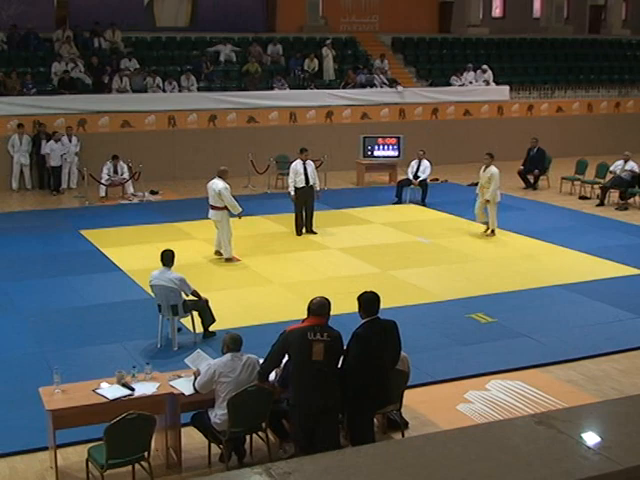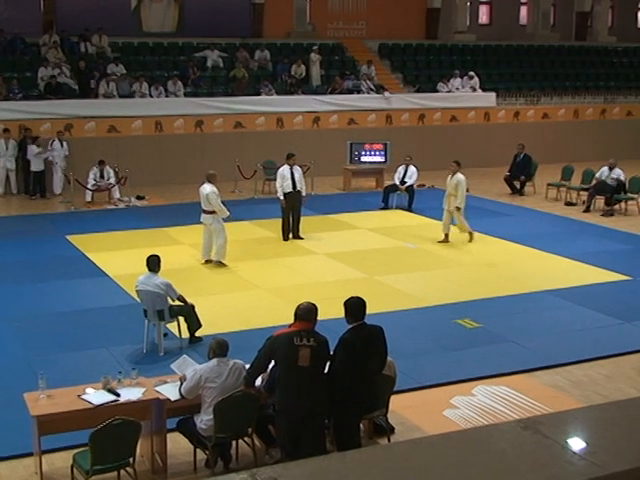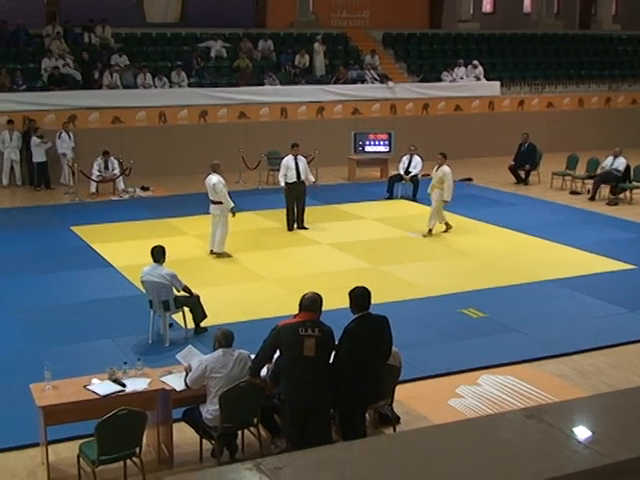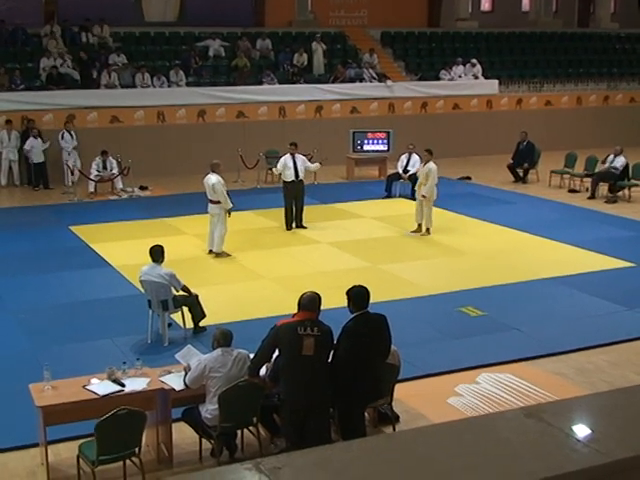
dt=0.4s
person 1, frame 1
left shoulder: (292, 333)
right shoulder: (335, 336)
left elbow: (273, 358)
right elbow: (338, 364)
left wrist: (262, 378)
left hip: (301, 396)
right hip: (328, 397)
left knee: (303, 441)
right knee: (328, 443)
person 1, frame 2
left shoulder: (279, 338)
right shoulder: (322, 341)
left elbow: (259, 363)
right elbow: (323, 368)
left wrist: (248, 383)
left hip: (287, 401)
right hip: (314, 402)
left knee: (288, 448)
right knee: (314, 450)
person 1, frame 3
left shoulder: (284, 328)
right shoulder: (326, 332)
left elbow: (265, 353)
right elbow: (329, 359)
left wrist: (254, 373)
left hip: (292, 392)
right hip: (320, 392)
left knee: (294, 437)
right knee: (319, 439)
person 1, frame 4
left shoulder: (283, 328)
right shoulder: (325, 331)
left elbow: (264, 352)
right elbow: (328, 359)
left wrist: (253, 373)
left hip: (292, 391)
right hip: (319, 392)
left knee: (293, 437)
right knee: (319, 439)
person 2, frame 1
left shoulder: (361, 334)
right shoulder: (391, 326)
left elbow: (352, 368)
right elbow: (395, 355)
left wrist: (347, 391)
left hip: (363, 394)
right hip: (385, 390)
left knee: (360, 437)
right knee: (366, 426)
person 2, frame 2
left shoulder: (347, 340)
right shoulder: (377, 331)
left elbow: (338, 373)
right elbow: (382, 360)
left wrist: (333, 397)
left hip: (350, 399)
right hip: (372, 394)
left knee: (346, 442)
right knee: (352, 433)
person 2, frame 3
left shoulder: (352, 329)
right shoulder: (382, 321)
left elbow: (343, 363)
right elbow: (386, 351)
left hip: (355, 389)
right hip: (377, 384)
left knee: (352, 432)
person 2, frame 4
left shoulder: (351, 328)
right shoulder: (381, 320)
left elbow: (342, 362)
right elbow: (385, 349)
left hip: (354, 389)
right hip: (377, 384)
left knee: (351, 431)
person 3, frame 1
left shoulder: (215, 365)
right shoulder: (254, 361)
left elbow: (199, 388)
left wrist: (197, 375)
left hip: (225, 421)
left knee: (196, 418)
left ankle: (226, 442)
right ankle: (238, 443)
person 3, frame 2
left shoulder: (201, 370)
right shoulder: (240, 366)
left elbow: (185, 394)
left wrist: (183, 380)
left hip: (211, 427)
left knee: (182, 424)
right ankle: (224, 449)
person 3, frame 3
left shoulder: (207, 361)
right shoulder: (245, 356)
left elbow: (191, 384)
left wrist: (189, 371)
left hip: (216, 418)
left knee: (188, 414)
left ankle: (218, 438)
right ankle: (230, 439)
person 3, frame 4
left shoulder: (206, 360)
right shoulder: (244, 356)
left elbow: (190, 384)
left wrist: (188, 370)
left hip: (215, 417)
left knee: (187, 413)
left ankle: (218, 438)
right ankle: (229, 439)
